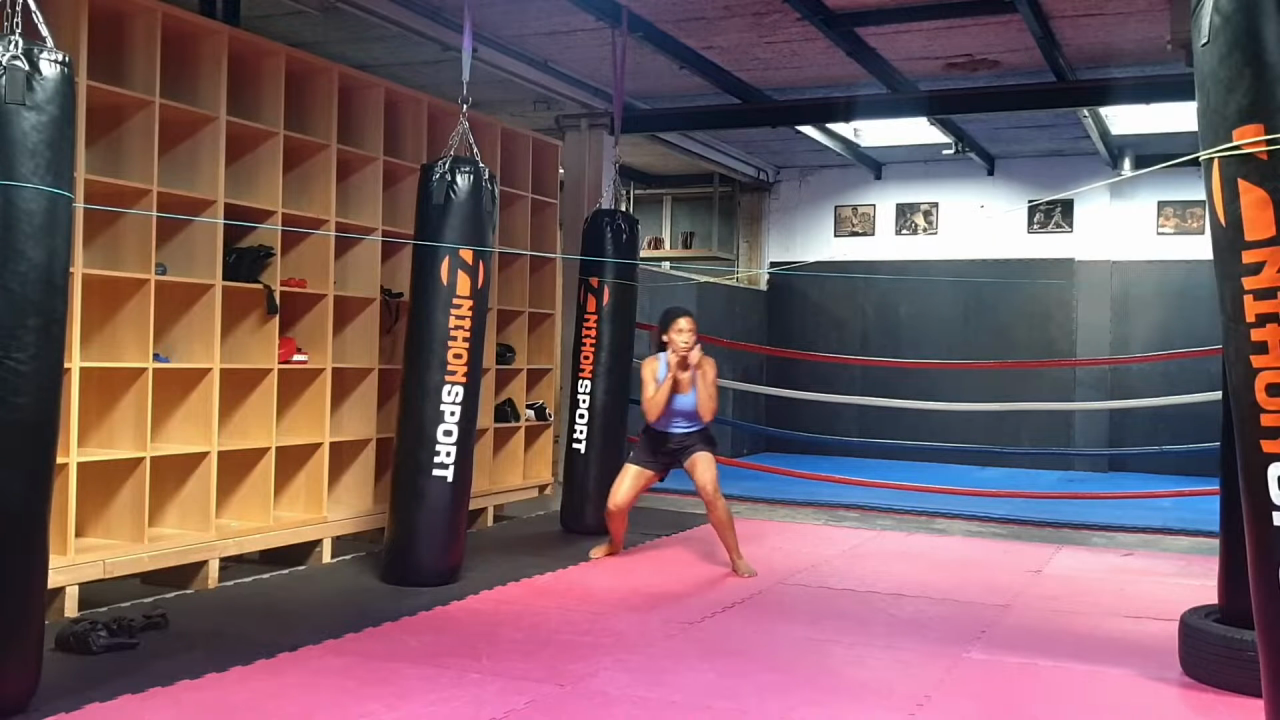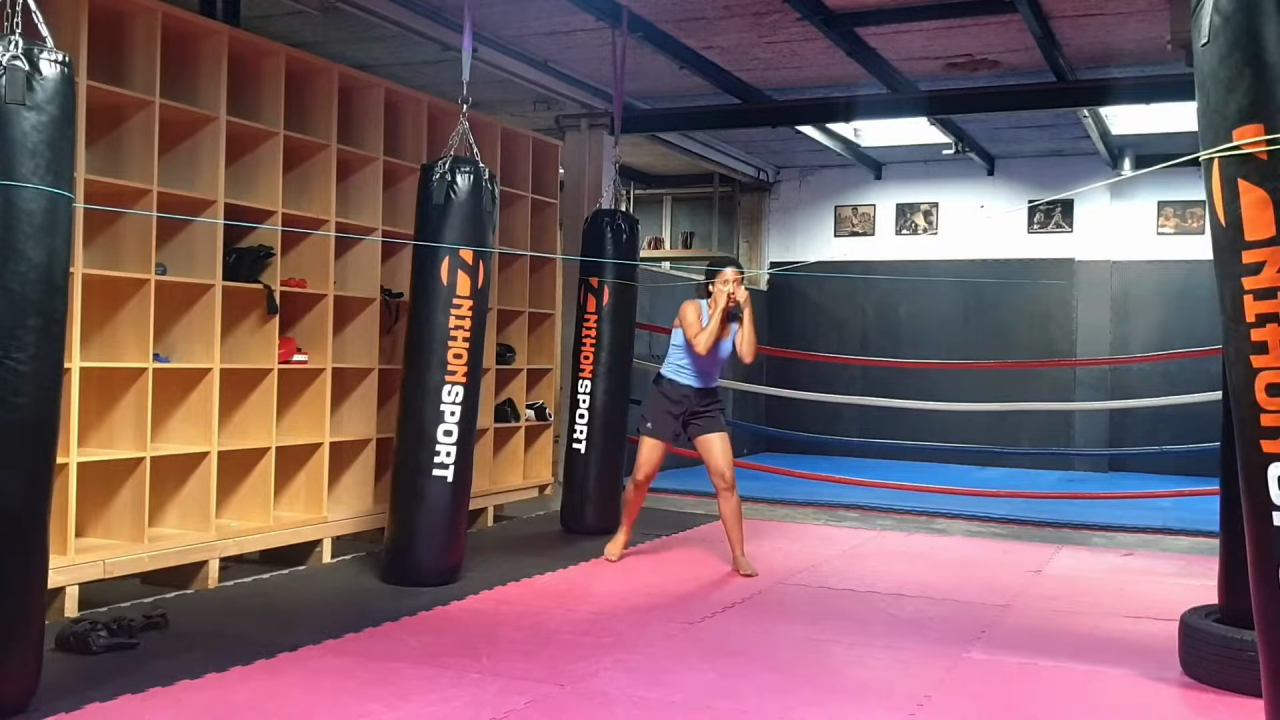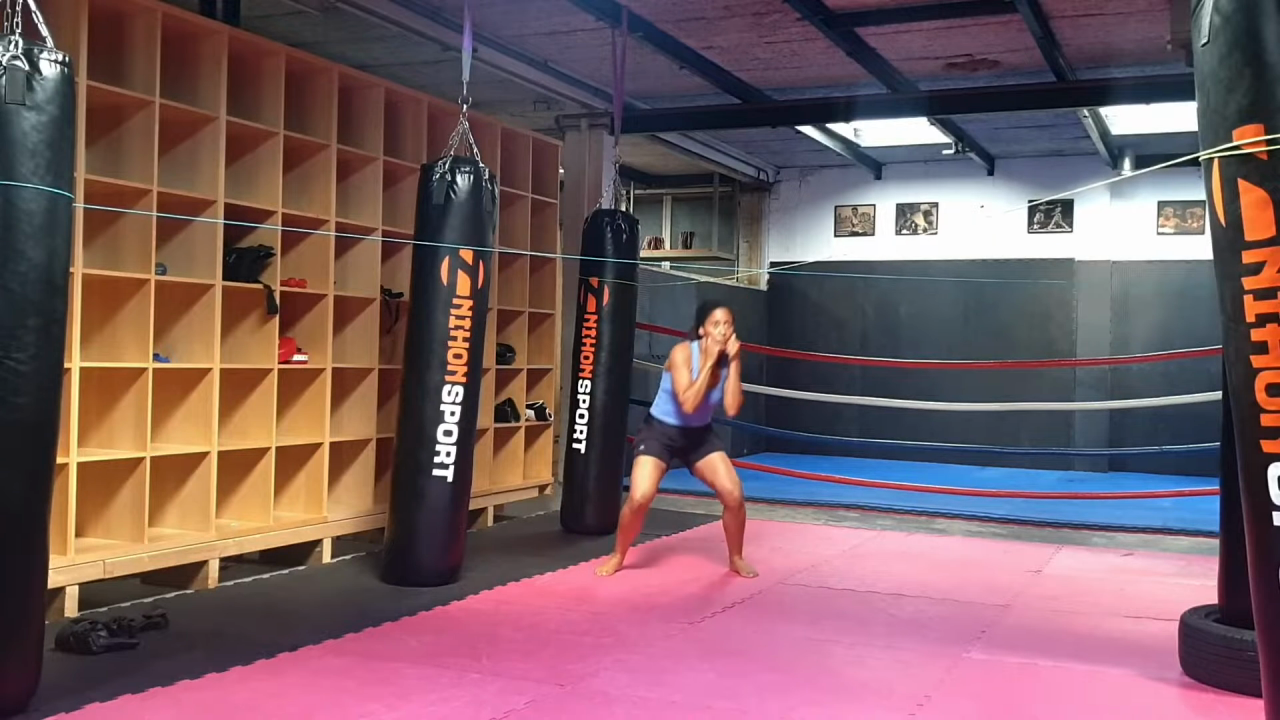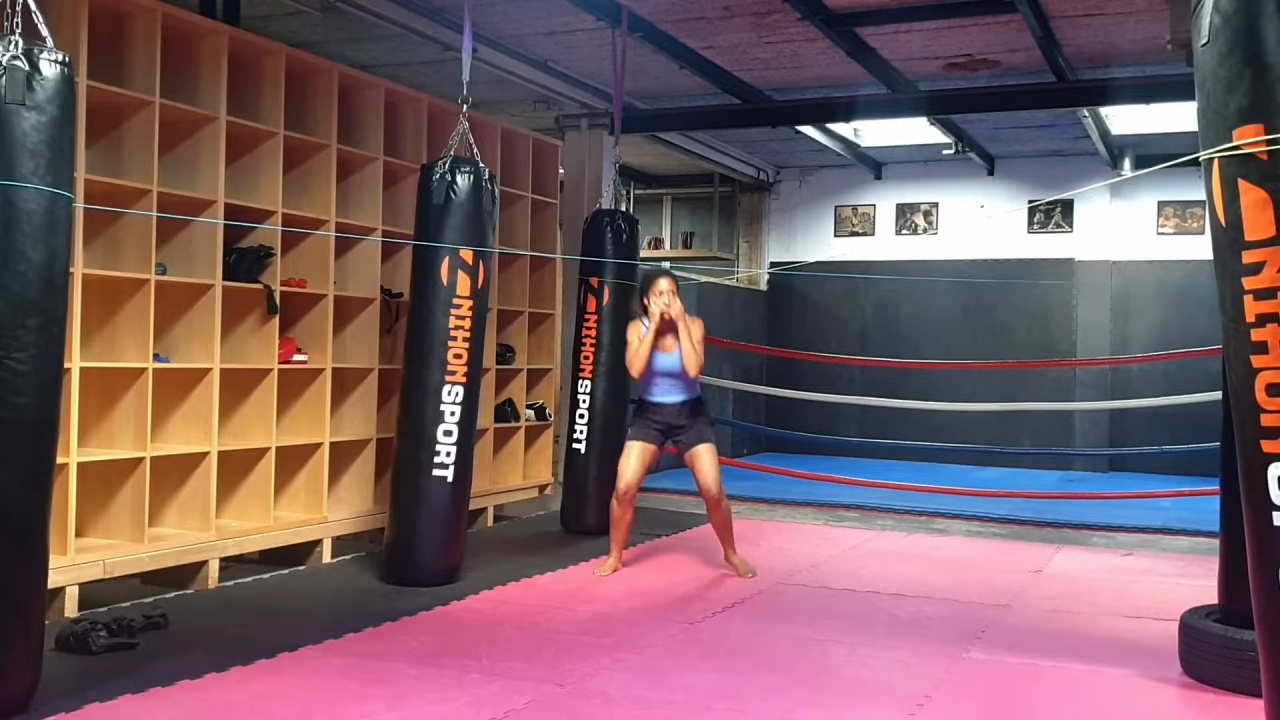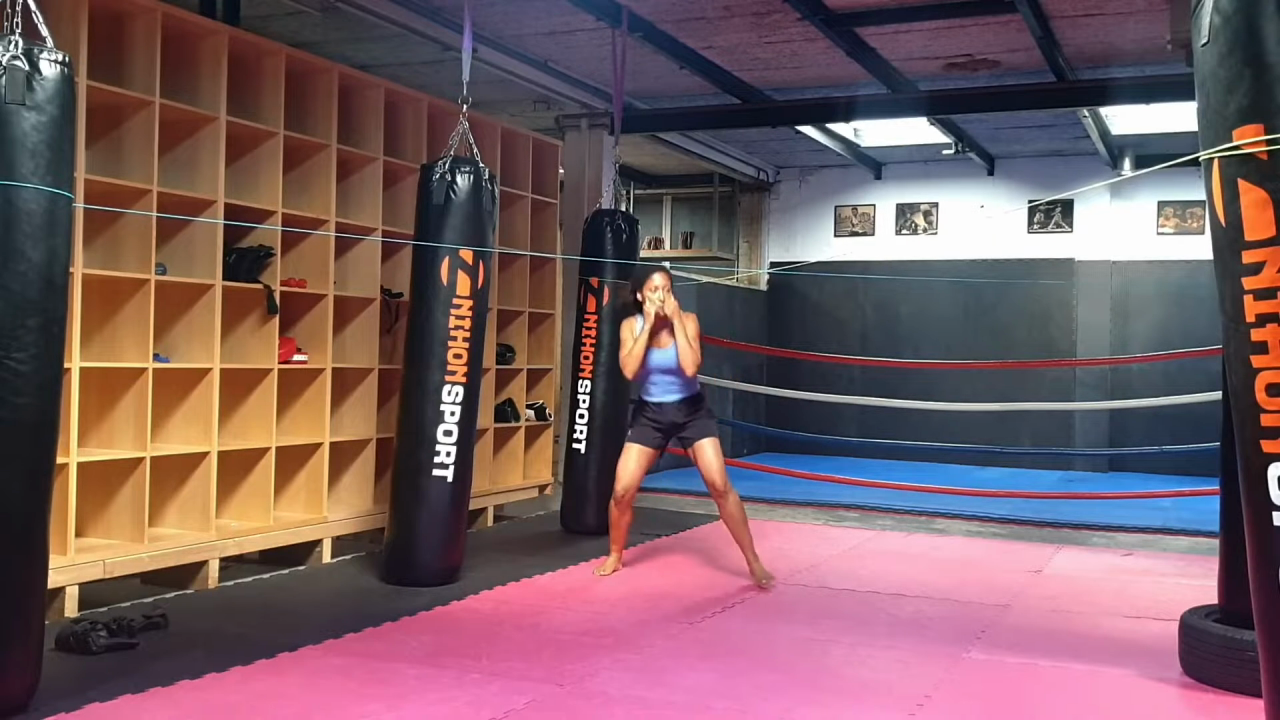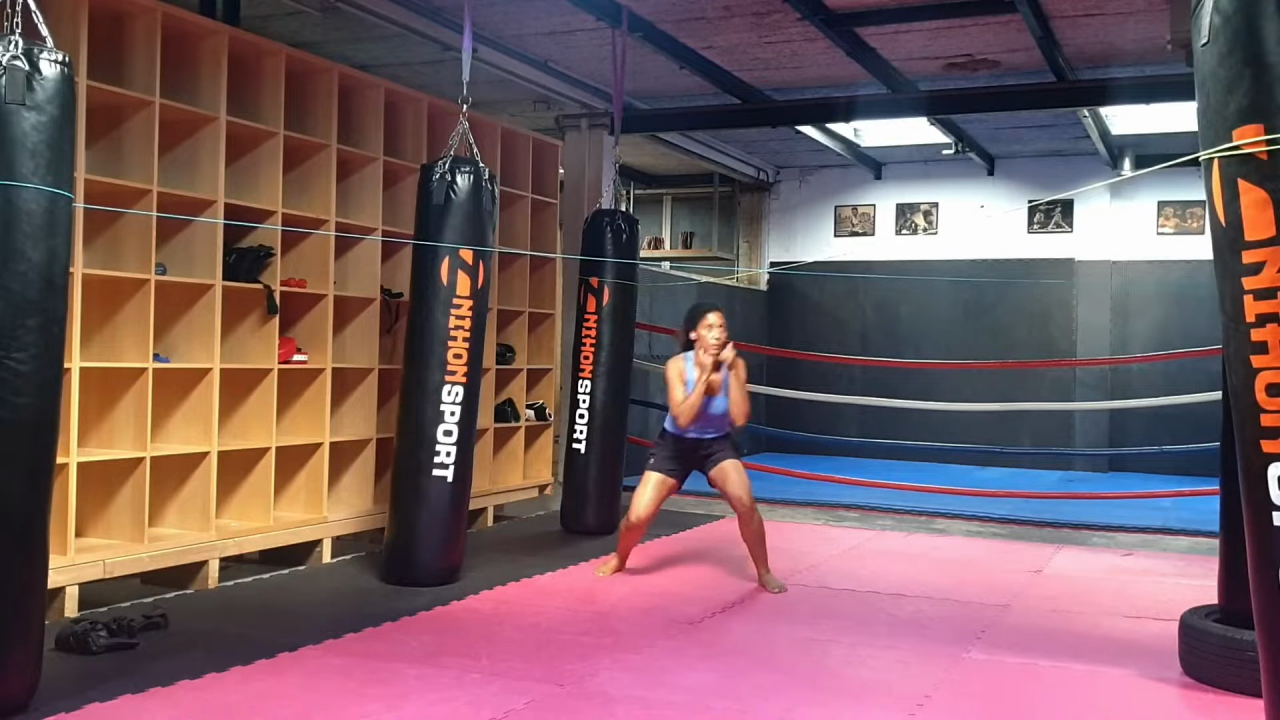
dt=0.3s
person 1, frame 1
left shoulder: (707, 366)
right shoulder: (652, 366)
left elbow: (708, 415)
right elbow: (651, 415)
left wrist: (699, 374)
right wrist: (672, 374)
left hip: (694, 439)
right hip: (657, 440)
left knee: (710, 491)
right knee: (616, 504)
left ankle: (736, 559)
right ankle: (614, 545)
person 1, frame 2
left shoulder: (737, 319)
right shoulder: (691, 308)
left elbow: (748, 356)
right elbow: (701, 347)
left wrist: (746, 309)
right wrist: (719, 309)
left hip: (706, 401)
right hip: (668, 395)
left knee: (726, 479)
right knee: (643, 476)
left ankle: (739, 556)
right ankle: (624, 532)
person 1, frame 3
left shoulder: (729, 360)
right shoulder: (682, 353)
left elbow: (733, 409)
right elbow: (689, 404)
left wrist: (734, 362)
right wrist: (711, 360)
left hip: (700, 437)
right hip: (660, 432)
left knee: (734, 495)
right knee: (639, 498)
left ankle: (736, 558)
right ankle: (617, 556)
person 1, frame 4
left shoulder: (692, 324)
right shoulder: (637, 328)
left elbow: (693, 370)
right elbow: (635, 370)
left wrist: (681, 326)
right wrist: (652, 327)
left hip: (690, 414)
right hip: (650, 415)
left knee: (712, 490)
right knee: (624, 487)
left ankle: (731, 553)
right ankle: (615, 556)
person 1, frame 5
left shoulder: (687, 320)
right shoulder: (630, 327)
left elbow: (691, 368)
right elbow: (629, 370)
left wrist: (674, 324)
right wrist: (648, 325)
left hip: (691, 411)
right hip: (650, 414)
left knee: (720, 486)
right knee: (623, 490)
left ankle: (754, 563)
right ankle: (616, 556)
person 1, frame 6
left shoulder: (735, 365)
right shoulder: (677, 365)
left elbow: (741, 419)
right elbow: (684, 419)
left wrist: (731, 371)
right wrist: (705, 373)
left hip: (717, 445)
right hip: (675, 445)
left knee: (745, 503)
right knee: (637, 516)
left ankle: (764, 573)
right ankle: (619, 558)
